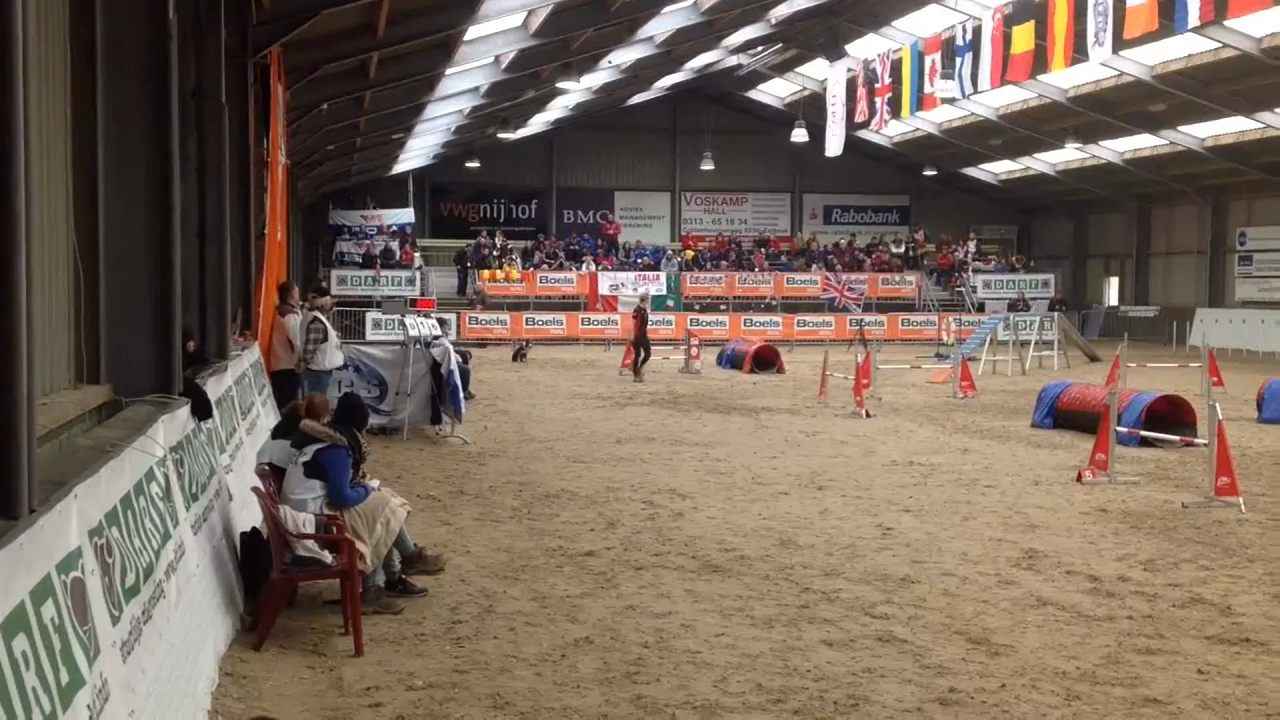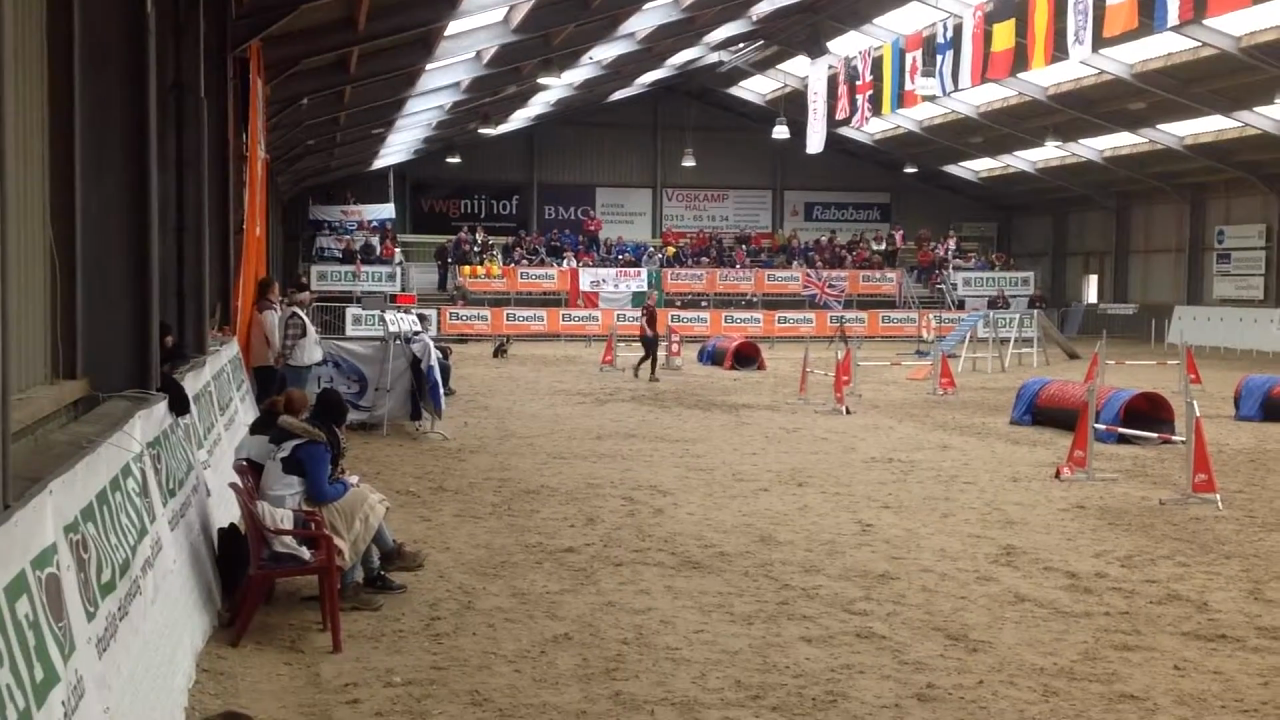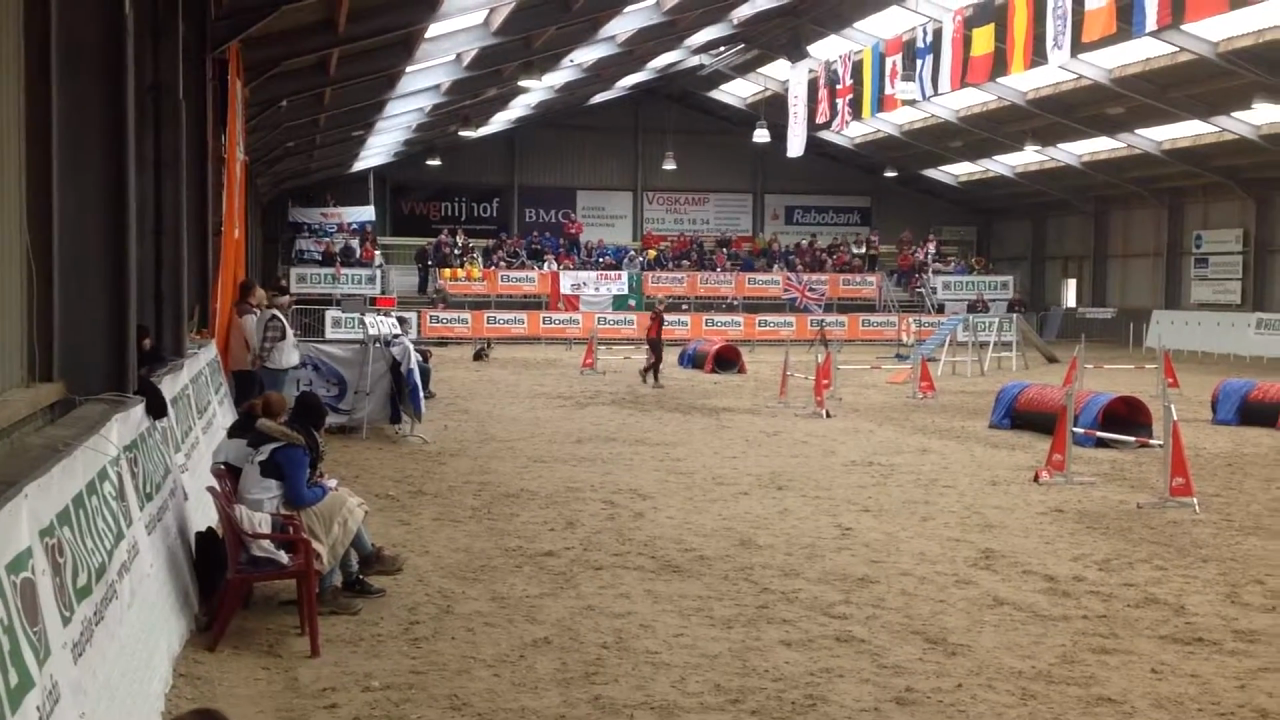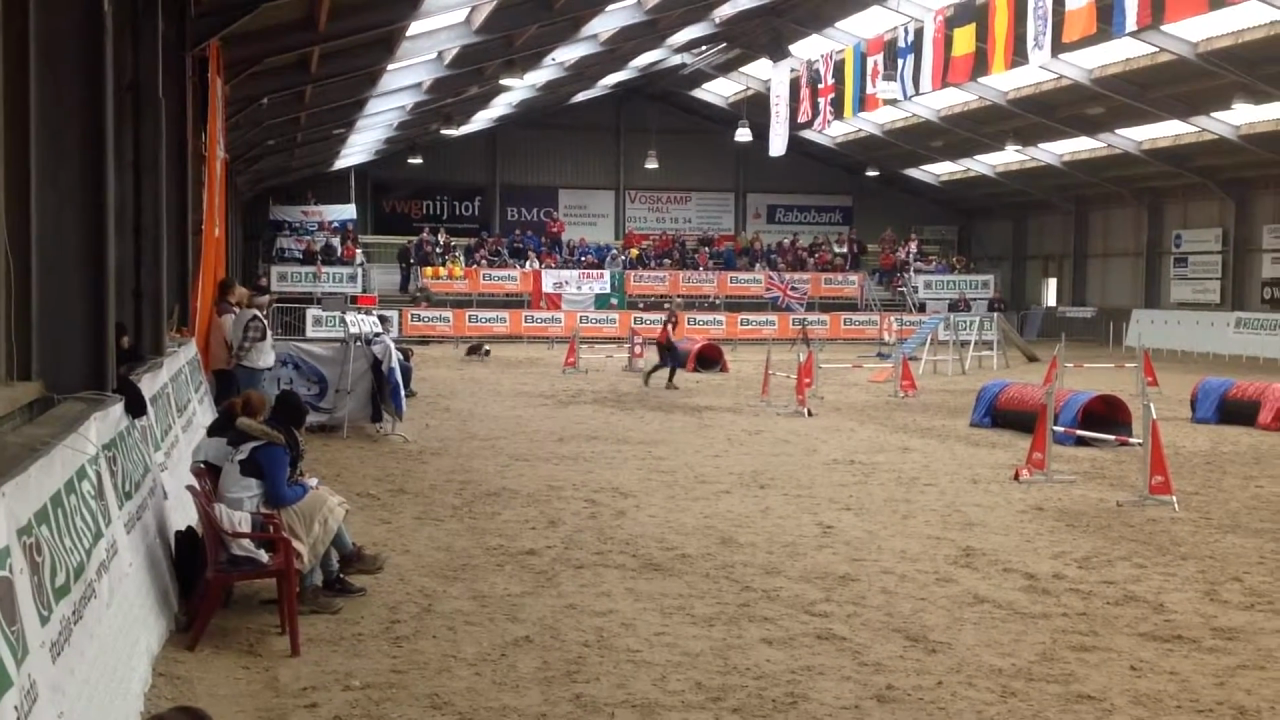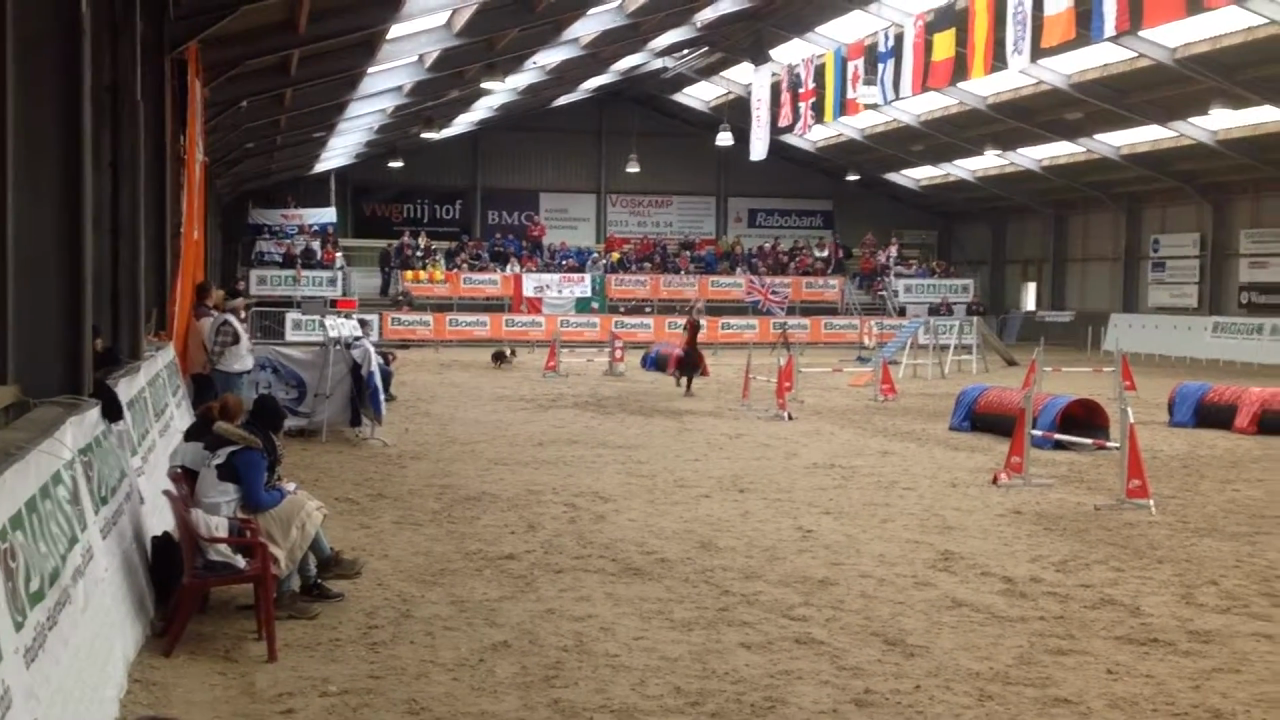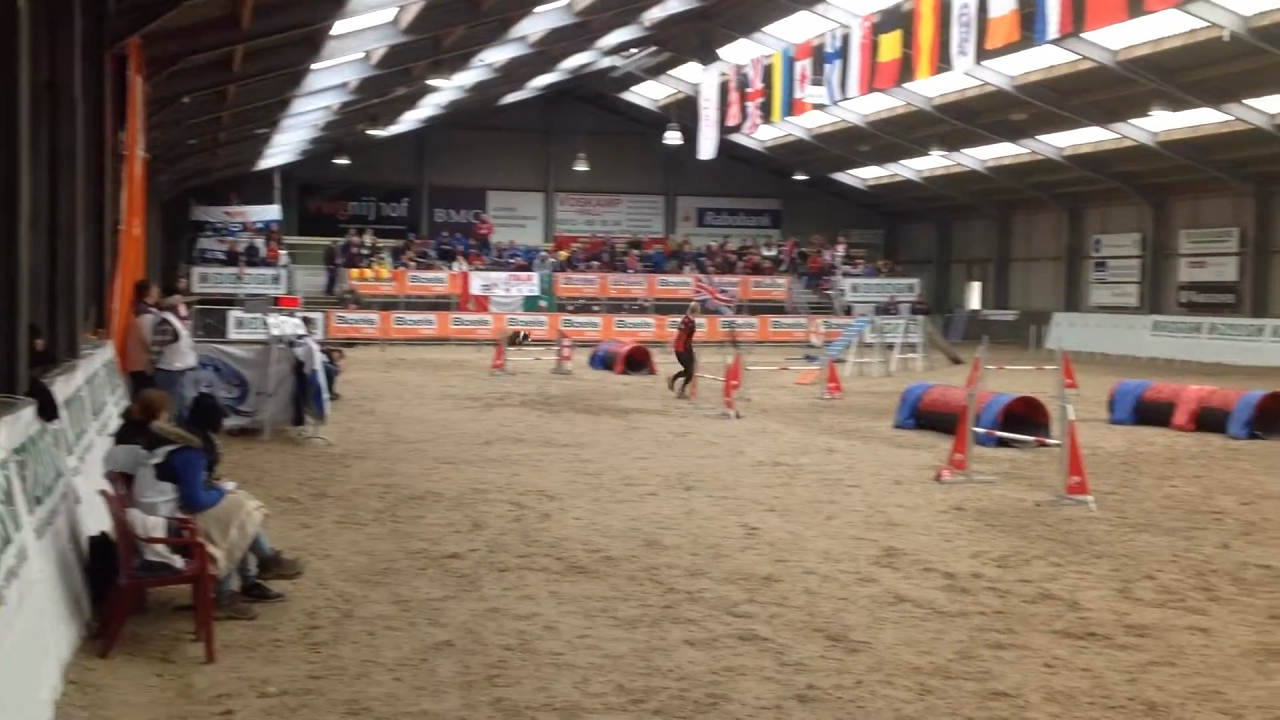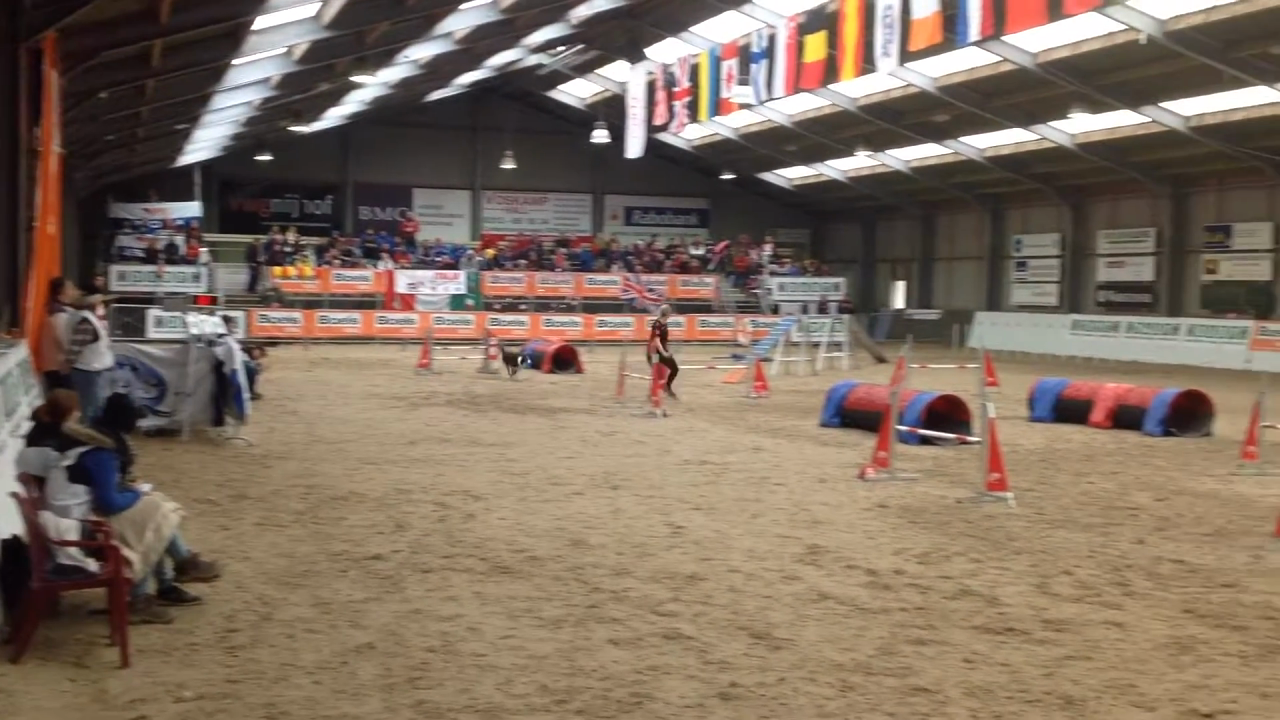
dt=0.4s
person 1, frame 1
left shoulder: (326, 437)
right shoulder: (336, 449)
right elbow: (342, 498)
left wrist: (361, 485)
right wrist: (367, 488)
left hip: (309, 507)
right hip: (315, 515)
left knee: (380, 509)
right knee: (386, 512)
left ankle: (392, 580)
right ankle: (410, 558)
person 1, frame 2
left shoulder: (304, 431)
right shoulder: (315, 445)
right elbow: (321, 494)
left wrist: (340, 481)
right wrist: (346, 484)
left hip: (289, 501)
right hip: (294, 510)
left knee: (360, 503)
right knee: (365, 506)
left ankle: (372, 577)
right ankle: (389, 555)
person 1, frame 3
left shoulder: (283, 435)
right shoulder: (293, 449)
right elbow: (299, 498)
left wrist: (317, 484)
right wrist: (324, 488)
left hip: (267, 505)
right hip: (272, 514)
left knee: (338, 511)
right knee: (343, 511)
left ankle: (350, 580)
right ankle: (369, 558)
person 1, frame 4
left shoulder: (264, 433)
right shoulder: (273, 447)
right elbow: (279, 497)
left wrist: (298, 482)
right wrist: (305, 487)
left hip: (248, 504)
right hip: (252, 513)
left knee: (319, 503)
right knee: (324, 509)
left ankle: (331, 579)
right ankle: (349, 557)
person 1, frame 5
left shoulder: (239, 438)
right shoulder: (250, 452)
right elbow: (256, 501)
left wrist: (276, 487)
right wrist: (282, 493)
left hip: (225, 510)
right hip: (230, 518)
left knee: (296, 509)
right knee: (302, 514)
left ankle: (308, 584)
right ankle: (327, 562)
person 1, frame 6
left shoulder: (168, 438)
right shoulder: (190, 450)
right elbow: (195, 501)
left wrist: (215, 487)
right wrist: (222, 492)
left hip: (162, 512)
right hip: (172, 518)
left knee: (236, 508)
right knee: (242, 512)
right ankle: (267, 562)
person 1, frame 7
right shoulder: (103, 452)
right elbow: (110, 503)
left wrist: (132, 490)
right wrist: (139, 495)
left knee: (153, 510)
right knee: (159, 515)
left ankle: (160, 590)
